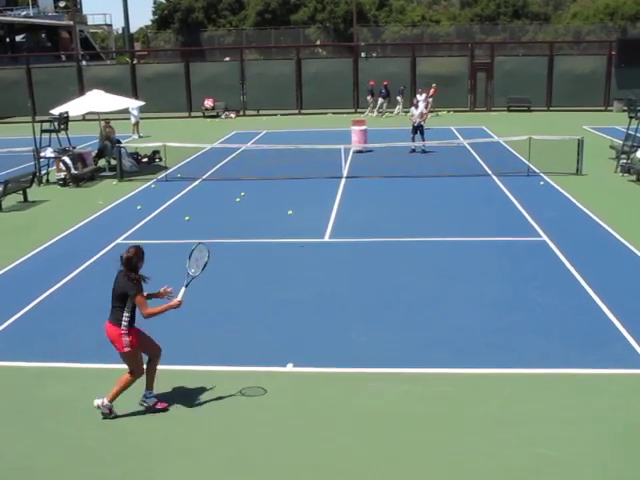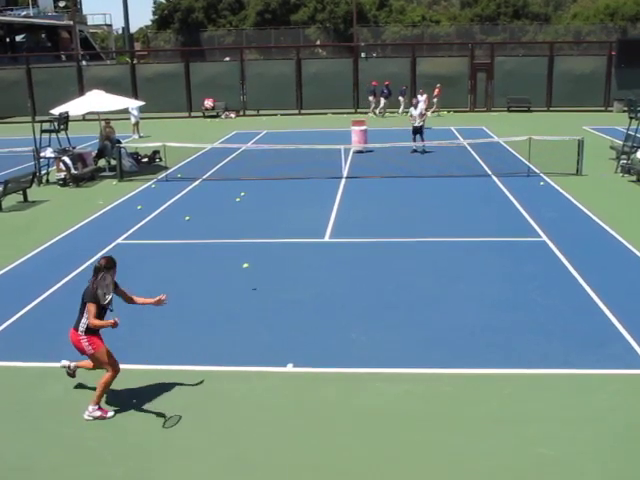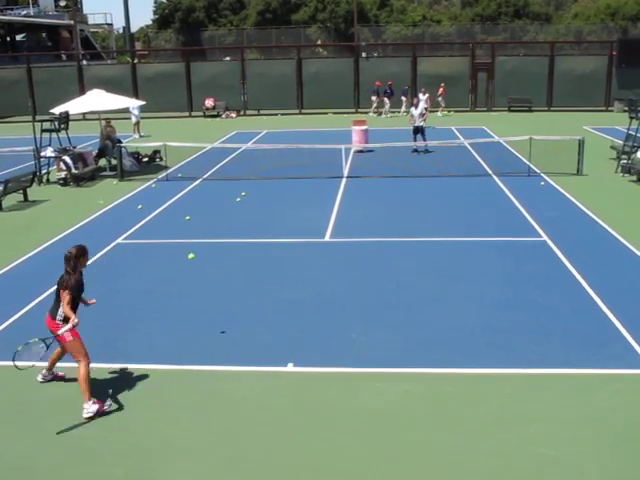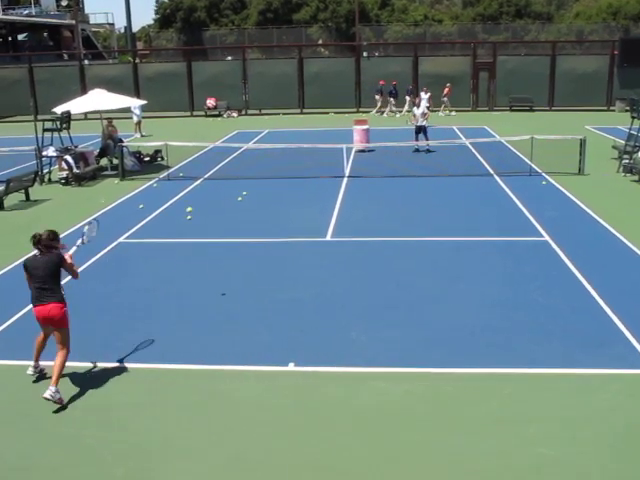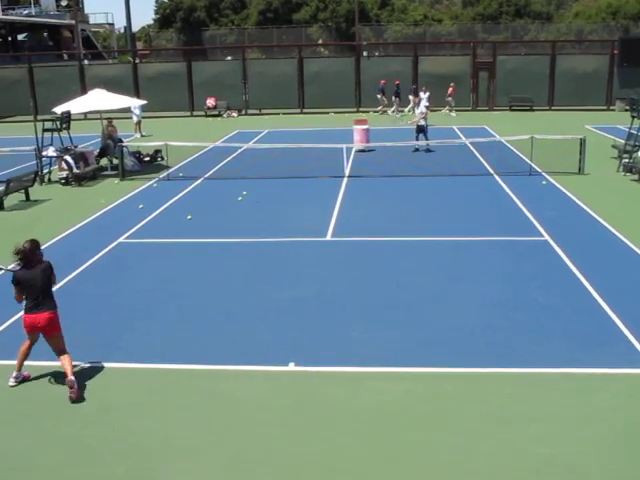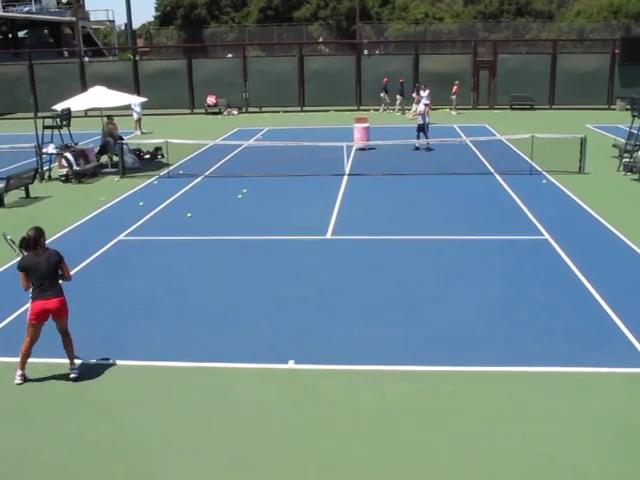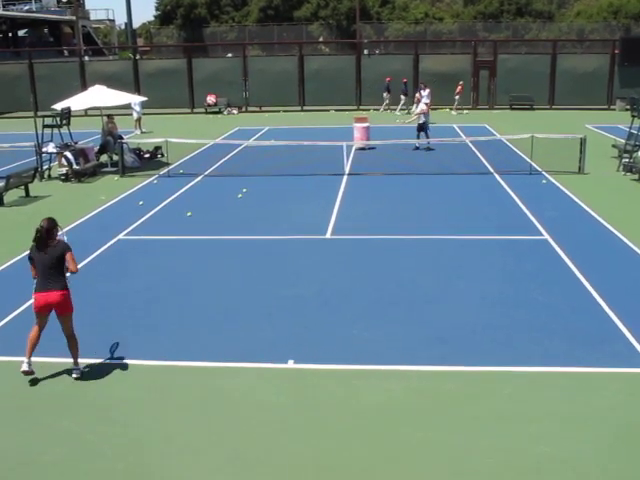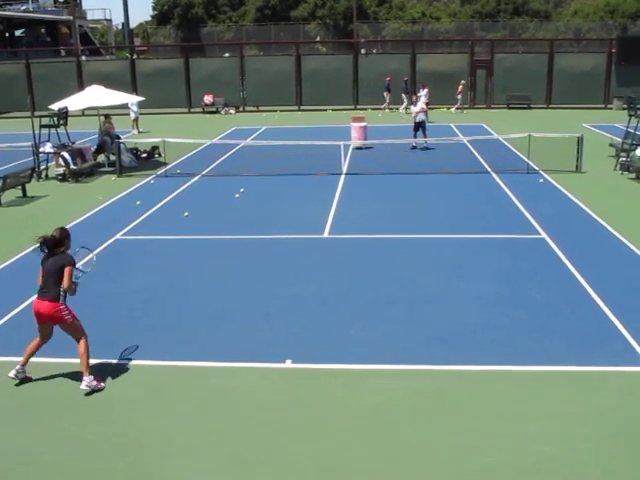
dt=0.2s
person 1, frame 1
left shoulder: (123, 274)
right shoulder: (132, 282)
right elbow: (145, 312)
left wrist: (157, 294)
right wrist: (170, 305)
left hip: (117, 327)
right hip: (120, 331)
left knee: (155, 352)
right knee: (137, 371)
left ankle: (149, 397)
right ankle: (105, 402)
person 1, frame 2
left shoulder: (110, 284)
right shoulder: (93, 292)
left elbow: (130, 299)
right elbow: (92, 321)
left wrist: (152, 301)
right wrist: (108, 323)
left hip: (91, 333)
right hip: (83, 336)
left knee: (107, 363)
right knee: (113, 369)
left ankle: (71, 365)
right ankle: (93, 409)
person 1, frame 3
left shoulder: (76, 274)
right shoulder: (69, 279)
right elbow: (65, 306)
left wrist: (85, 301)
right wrist: (72, 318)
left hip: (61, 322)
right hip: (60, 324)
left knee: (66, 346)
right knee: (83, 360)
left ankle: (47, 373)
right ankle: (89, 405)
person 1, frame 4
left shoulder: (28, 262)
right shoulder: (55, 256)
left elbow: (31, 286)
right elbow: (75, 275)
right wrist: (69, 261)
left hip: (39, 309)
right hip: (56, 307)
left knee: (45, 333)
right knee: (63, 349)
left ankle: (35, 367)
right ankle: (53, 389)
person 1, frame 5
left shoulder: (18, 275)
right shoulder: (46, 265)
left elbow: (18, 299)
left hip: (29, 316)
right hip: (49, 315)
left knee: (30, 341)
right knee: (61, 351)
left ankle: (16, 375)
right ankle: (69, 378)
person 1, frame 6
left shoulder: (23, 261)
right shoulder: (54, 253)
left elbow: (26, 287)
right elbow: (68, 277)
left hip: (38, 304)
right hip: (58, 301)
left knee: (31, 339)
right knee: (64, 331)
left ankle: (20, 374)
right ankle: (73, 367)
person 1, frame 7
left shoulder: (33, 251)
right shoulder: (63, 246)
left elbow: (35, 275)
right elbow: (74, 269)
left hip: (40, 295)
right hip: (60, 294)
left knee: (38, 327)
right knee: (68, 331)
left ankle: (27, 362)
right ankle: (76, 367)
person 1, frame 8
left shoulder: (46, 257)
right shoulder: (68, 259)
left elbow: (41, 282)
right elbow: (66, 286)
right wrist: (73, 289)
left hip: (39, 304)
right hip: (55, 306)
left knee: (43, 337)
right knee: (81, 337)
left ankle: (19, 369)
right ankle: (87, 379)
